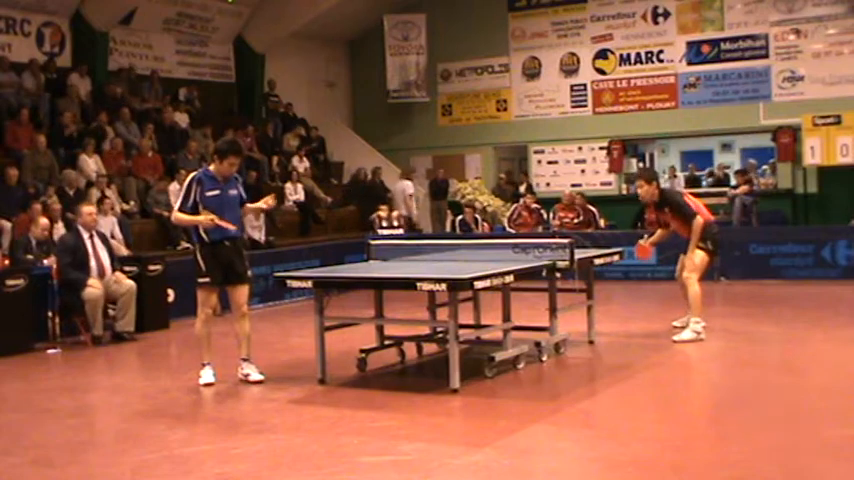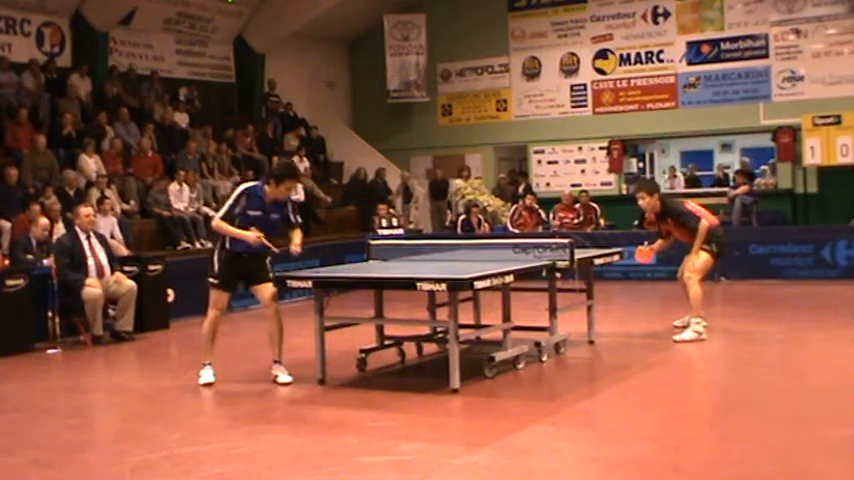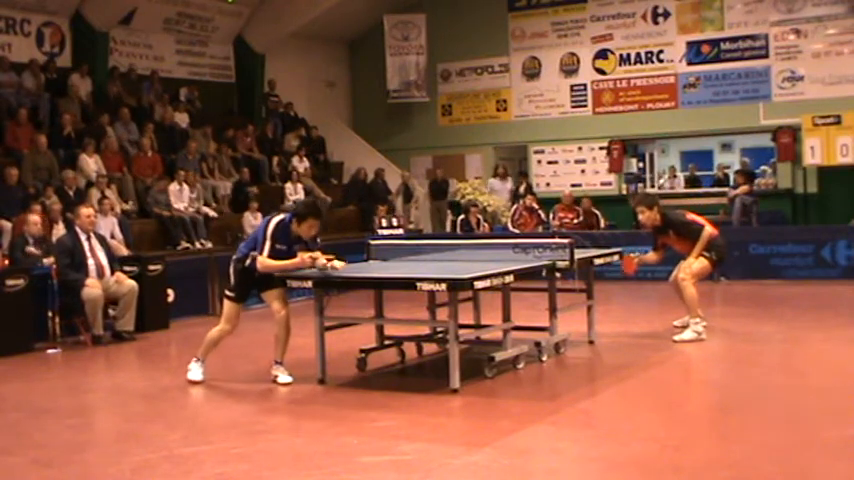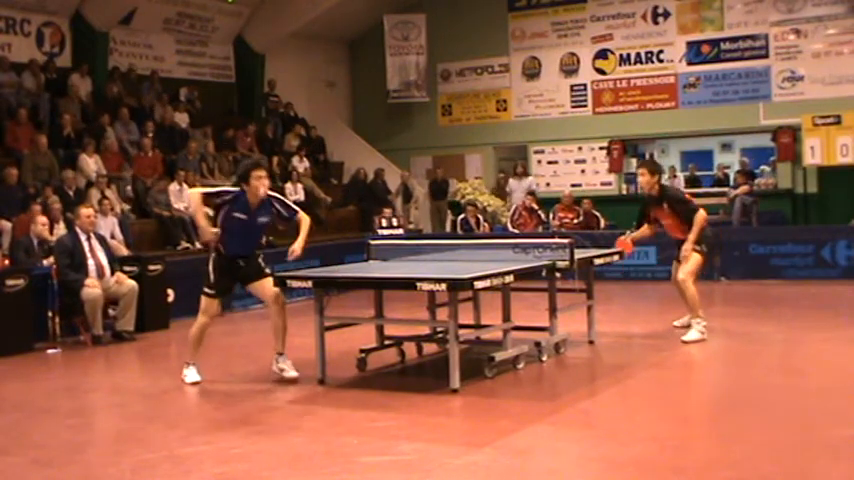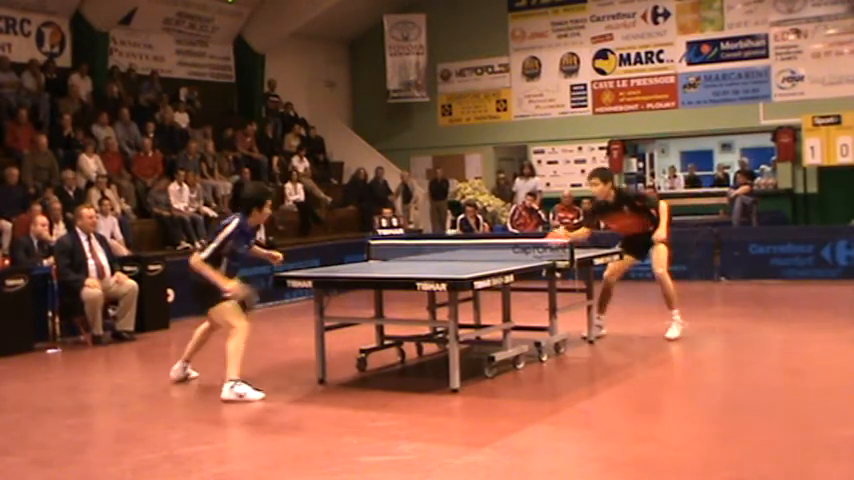
dt=1s
person 1, frame 1
left shoulder: (235, 181)
right shoulder: (196, 180)
right elbow: (176, 216)
left wrist: (259, 205)
right wrist: (198, 220)
left hip: (235, 248)
right hip: (209, 250)
left knee: (242, 310)
right knee: (206, 311)
left ankle: (245, 363)
right ankle: (206, 366)
person 1, frame 2
left shoulder: (286, 202)
right shoulder: (247, 192)
left elbow: (295, 227)
right elbow: (216, 223)
left wrist: (296, 241)
right wrist: (246, 234)
left hip: (257, 258)
right hip: (230, 255)
left knee: (272, 308)
right knee: (215, 312)
left ankle: (277, 366)
right ankle: (206, 366)
person 1, frame 3
left shoulder: (307, 230)
right shoulder: (274, 225)
left elbow: (315, 255)
right elbow: (262, 264)
left wrist: (328, 263)
right wrist: (297, 263)
left hip: (270, 271)
right hip: (245, 267)
left knee: (282, 313)
right knee: (227, 326)
left ankle: (278, 367)
right ankle: (198, 361)
person 1, frame 4
left shoulder: (273, 199)
right shoulder: (231, 195)
left elbow: (304, 218)
right elbow: (194, 195)
left wrist: (300, 243)
right wrist: (204, 226)
left hip: (251, 259)
right hip: (224, 259)
left knee: (278, 302)
right knee: (206, 318)
left ankle: (280, 360)
right ankle: (190, 366)
person 1, frame 5
left shoulder: (250, 224)
right shoulder: (232, 228)
right elbow: (196, 261)
left wrist: (268, 255)
right wrist: (225, 284)
left hip: (218, 279)
right hip: (207, 282)
left knee: (215, 323)
right knee: (240, 327)
left ankle: (181, 367)
right ankle: (233, 384)
person 2, frame 1
left shoulder: (672, 198)
right shoulder: (657, 204)
left elbow: (698, 221)
right elbow: (665, 228)
left wrist: (691, 252)
right wrist: (649, 241)
left hip: (706, 235)
right hip: (694, 236)
left knee: (689, 276)
right knee: (681, 275)
left ankle: (696, 327)
right ankle: (694, 315)
person 2, frame 2
left shoulder: (673, 208)
right shoulder: (658, 215)
left elbow: (703, 224)
right elbow: (666, 240)
left wrist: (694, 253)
right wrist: (651, 248)
left hip: (712, 238)
right hip: (700, 240)
left knee: (691, 276)
right knee: (683, 277)
left ankle: (697, 328)
right ankle: (697, 315)
person 2, frame 3
left shoulder: (674, 220)
right shoulder: (657, 228)
left elbow: (707, 231)
right elbow: (658, 255)
left wrist: (692, 257)
right wrist: (640, 259)
left hip: (712, 247)
right hip: (697, 250)
left knee: (685, 277)
right knee: (676, 280)
left ankle: (697, 328)
right ankle: (696, 316)
person 2, frame 4
left shoulder: (672, 195)
right shoulder: (650, 200)
left elbow: (702, 215)
right elbow: (650, 226)
left wrist: (690, 242)
right wrist: (632, 237)
left hip: (697, 239)
right hip: (680, 241)
left knee: (684, 278)
right knee: (676, 280)
left ankle: (698, 327)
right ankle: (696, 315)
person 2, frame 5
left shoulder: (630, 196)
right shoulder: (599, 207)
left elbow: (661, 204)
right elbow: (586, 231)
left wrist: (663, 227)
right wrist: (567, 235)
left hip: (652, 234)
right hip: (632, 239)
left knee: (660, 273)
right knee: (608, 278)
left ankle: (675, 319)
right ankle: (599, 323)
person 3, frame 1
left shoulder: (101, 236)
right shoulder: (67, 240)
left elbow: (112, 260)
right elbow: (65, 270)
left wrist: (116, 272)
right wrist: (87, 280)
left hip: (108, 280)
right hip: (83, 285)
left knee: (129, 286)
right knee: (95, 294)
left ankle: (121, 330)
right ankle: (97, 334)
person 3, frame 2
left shoulder: (100, 237)
right shoulder: (64, 241)
left elbow: (112, 260)
right elbow: (63, 272)
left wrist: (117, 271)
right wrist: (85, 280)
left hip: (108, 280)
right hip: (84, 284)
left knee: (130, 286)
right knee: (95, 294)
left ankle: (121, 330)
right ankle: (97, 334)
person 3, frame 3
left shoulder: (99, 238)
right shoulder: (65, 242)
left elbow: (112, 260)
right elbow: (63, 272)
left wrist: (117, 271)
right wrist: (85, 280)
left hip: (108, 280)
right hip: (84, 284)
left knee: (131, 286)
right knee: (95, 294)
left ankle: (122, 329)
right ankle: (97, 334)
person 3, frame 4
left shoulder: (100, 238)
right shoulder: (65, 242)
left elbow: (112, 260)
right elbow: (63, 272)
left wrist: (117, 272)
right wrist: (84, 280)
left hip: (108, 281)
right hip: (84, 284)
left knee: (131, 286)
right knee: (95, 294)
left ankle: (122, 329)
right ankle: (97, 334)
person 3, frame 5
left shoulder: (100, 238)
right shoulder: (65, 242)
left elbow: (112, 260)
right elbow: (63, 272)
left wrist: (117, 271)
right wrist: (84, 280)
left hip: (108, 281)
right hip: (84, 285)
left knee: (131, 286)
right knee: (95, 294)
left ankle: (122, 329)
right ankle: (97, 334)
